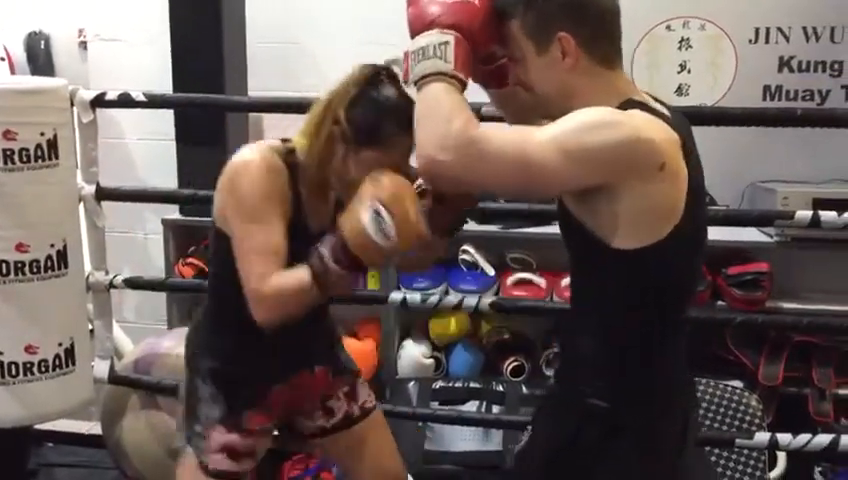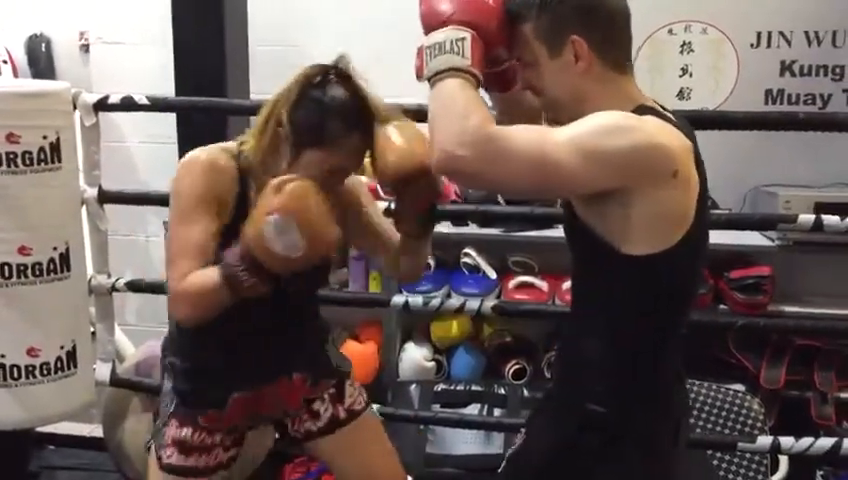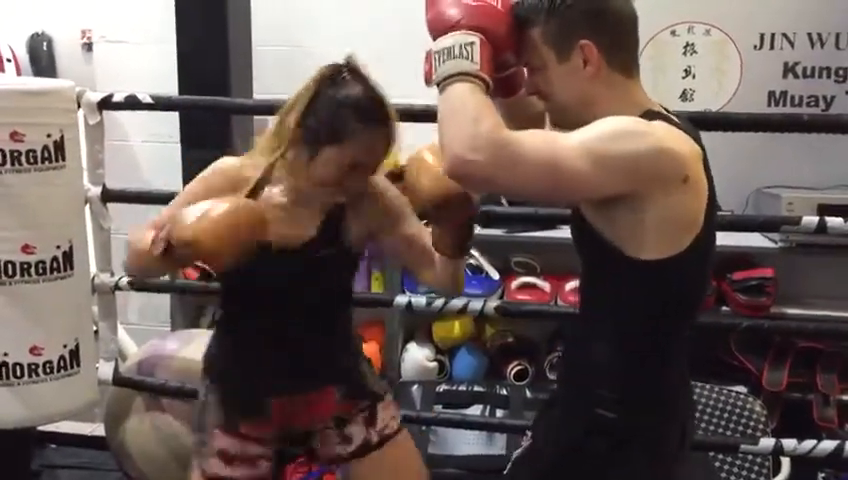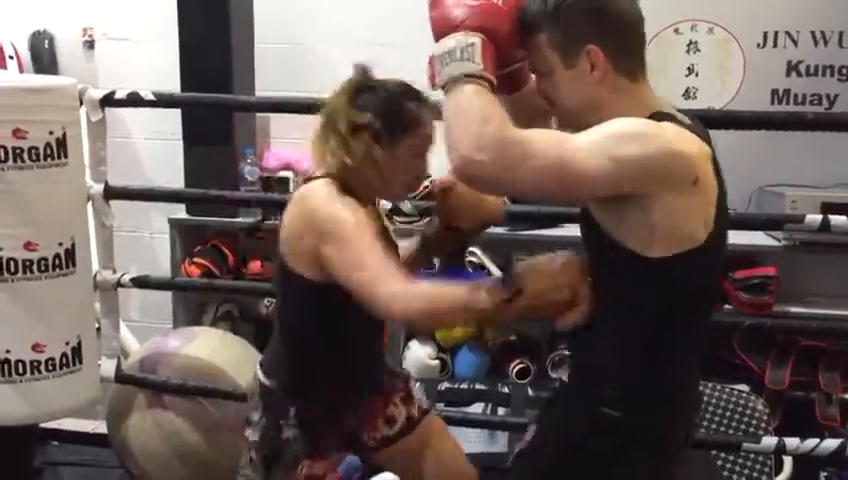
dt=0.2s
person 1, frame 1
left shoulder: (624, 139)
right shoulder: (647, 122)
left elbow: (444, 156)
right elbow: (540, 133)
left wrist: (439, 45)
right wrist: (488, 58)
left hip: (616, 417)
right hip: (638, 394)
person 1, frame 2
left shoulder: (640, 145)
right shoulder: (648, 129)
left elbow: (460, 152)
right elbow: (535, 140)
left wrist: (452, 47)
right wrist: (495, 64)
left hip: (611, 424)
right hip: (622, 401)
person 1, frame 3
left shoulder: (649, 150)
right shoulder: (651, 134)
left elbow: (471, 158)
right elbow: (534, 148)
left wrist: (462, 50)
right wrist: (501, 68)
left hip: (616, 429)
right hip: (621, 404)
person 1, frame 4
left shoulder: (658, 152)
right shoulder: (659, 134)
left elbow: (480, 159)
right elbow: (536, 144)
left wrist: (464, 48)
right wrist: (505, 62)
left hip: (620, 427)
right hip: (629, 403)
person 2, frame 1
left shoulder: (351, 184)
right shoulder: (257, 171)
left elbow: (420, 257)
right elbow: (266, 302)
left wrist: (445, 210)
right wrist: (344, 254)
left hip: (313, 364)
right hip: (234, 377)
person 2, frame 2
left shoulder: (339, 192)
right shoulder: (207, 171)
left elbow: (407, 267)
right elbow: (185, 302)
left wrist: (415, 206)
right wrist: (256, 260)
left hip: (303, 362)
right hip: (208, 376)
person 2, frame 3
left shoulder: (369, 198)
right shoulder: (233, 178)
left elbow: (444, 280)
right elbow: (137, 263)
left wrist: (453, 223)
right wrist: (173, 244)
left hip: (338, 381)
right hip: (242, 387)
person 2, frame 4
left shoulder: (358, 197)
right shoulder: (326, 208)
right elbow: (401, 303)
left wrist: (435, 238)
right wrist: (507, 293)
left hip: (365, 388)
right hip: (301, 404)
